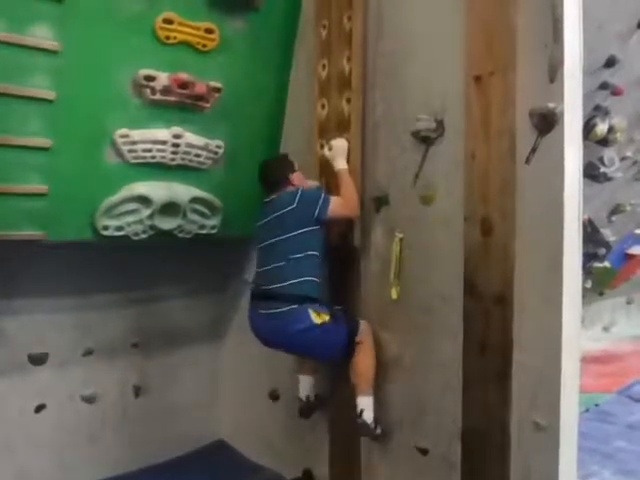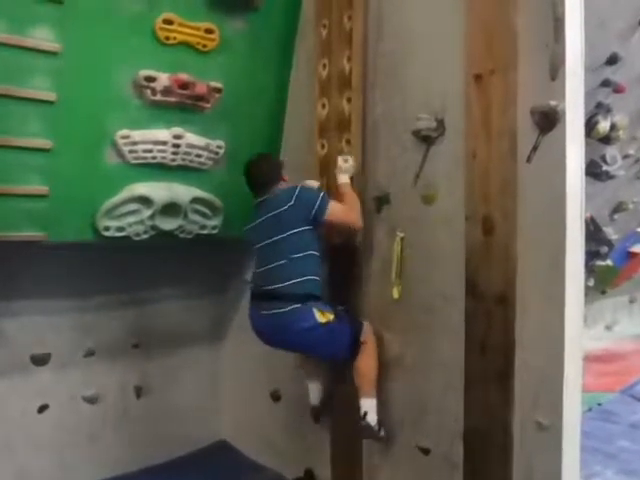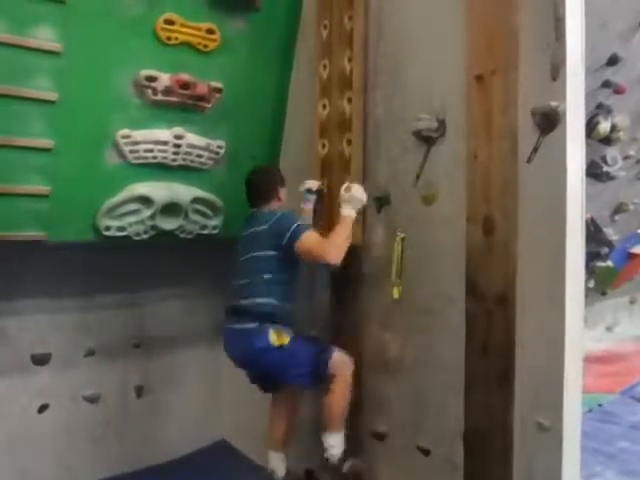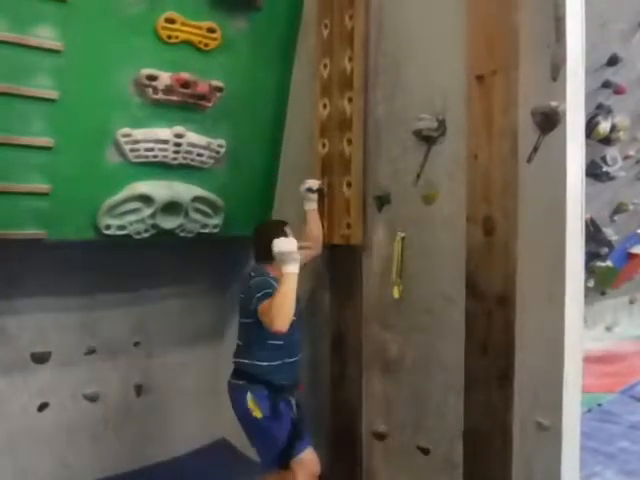
dt=0.3s
person 1, frame 1
left shoulder: (267, 212)
right shoulder: (303, 199)
right elbow: (352, 208)
left wrist: (313, 192)
right wrist: (339, 162)
left hip: (260, 319)
right hip: (292, 317)
left knee: (313, 331)
right knee: (362, 334)
left ankle: (306, 397)
right ankle: (366, 414)
person 1, frame 2
left shoulder: (256, 217)
right shoulder: (300, 196)
right elbow: (355, 220)
right wrist: (343, 178)
left hip: (261, 318)
right hip: (295, 314)
left knee: (314, 331)
right knee: (365, 336)
left ankle: (316, 400)
right ankle: (369, 417)
person 1, frame 3
left shoulder: (253, 225)
right shoulder: (281, 220)
left elbow: (303, 243)
right elbow: (331, 254)
left wrist: (309, 201)
right wrist: (349, 211)
left hip: (238, 333)
right hip: (260, 334)
left knee: (287, 394)
right knee: (342, 367)
right ankle: (334, 454)
person 1, frame 4
left shoulder: (269, 276)
right shoulder: (262, 286)
left elbow: (314, 245)
right elbow: (278, 323)
left wrist: (311, 204)
right wrist: (292, 268)
left hip: (272, 391)
right hip: (258, 394)
